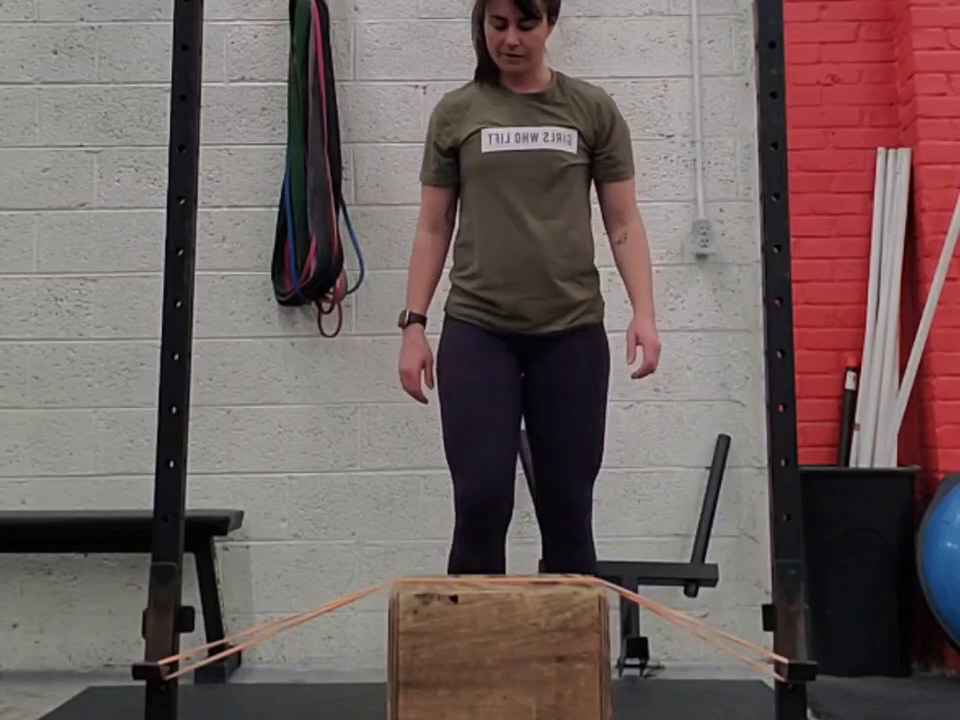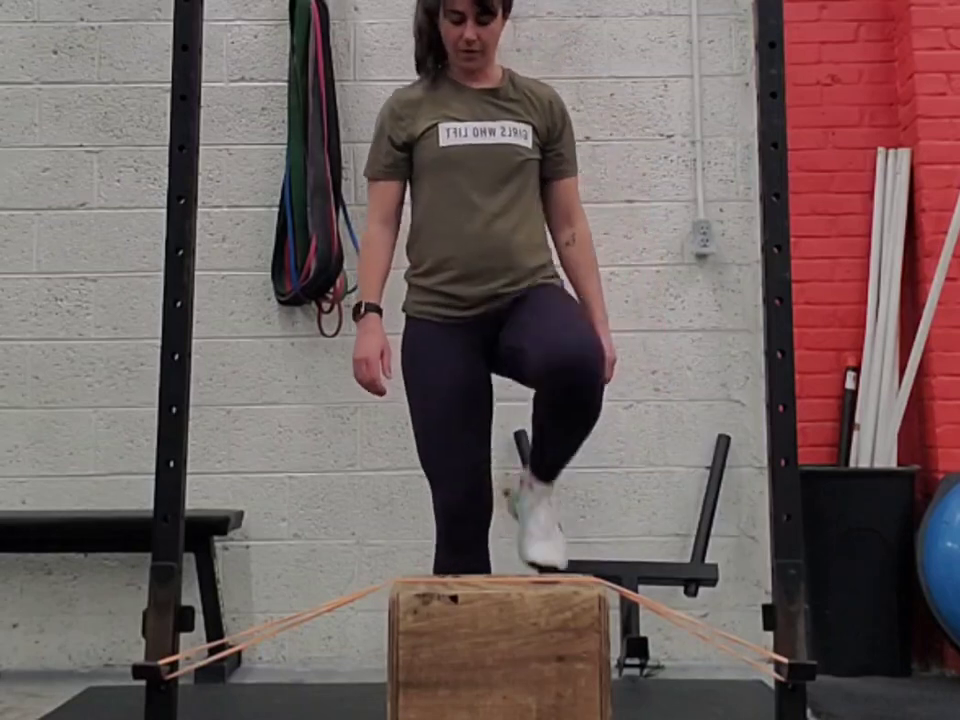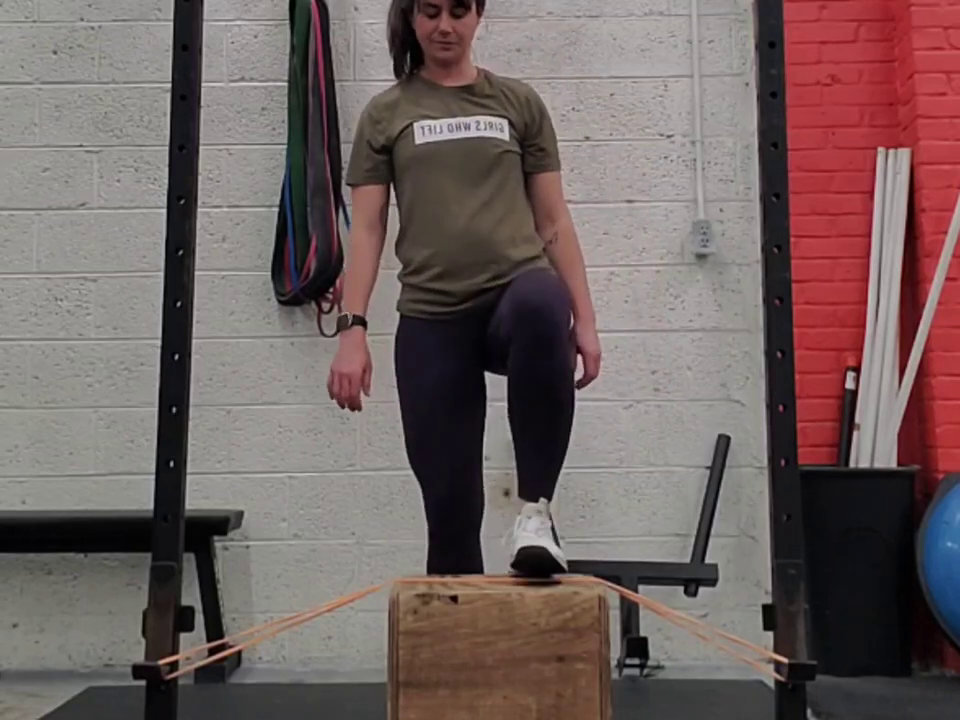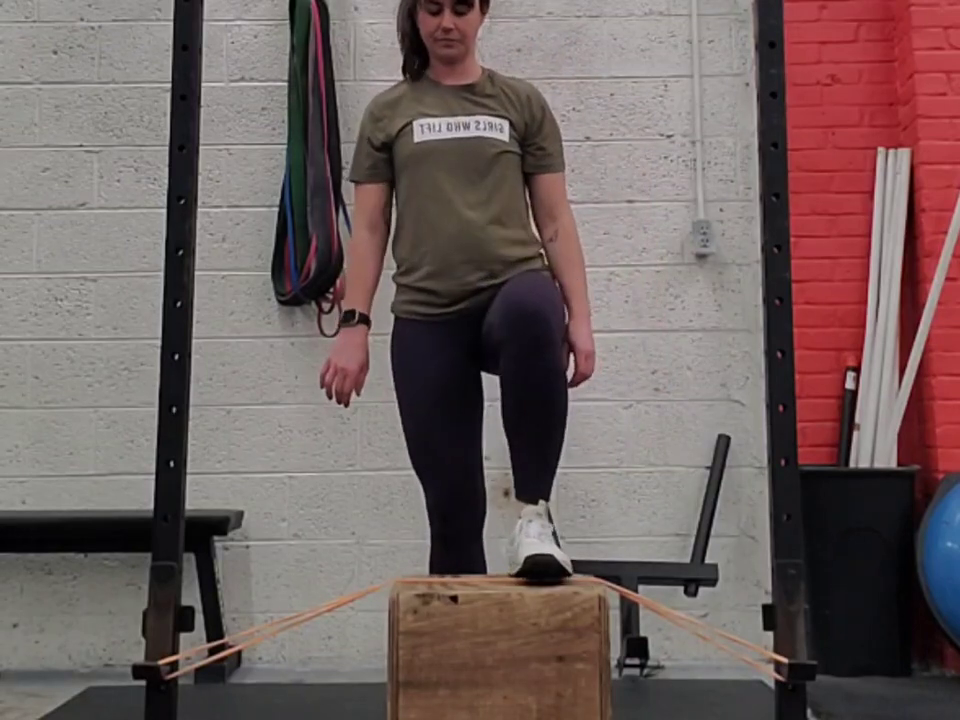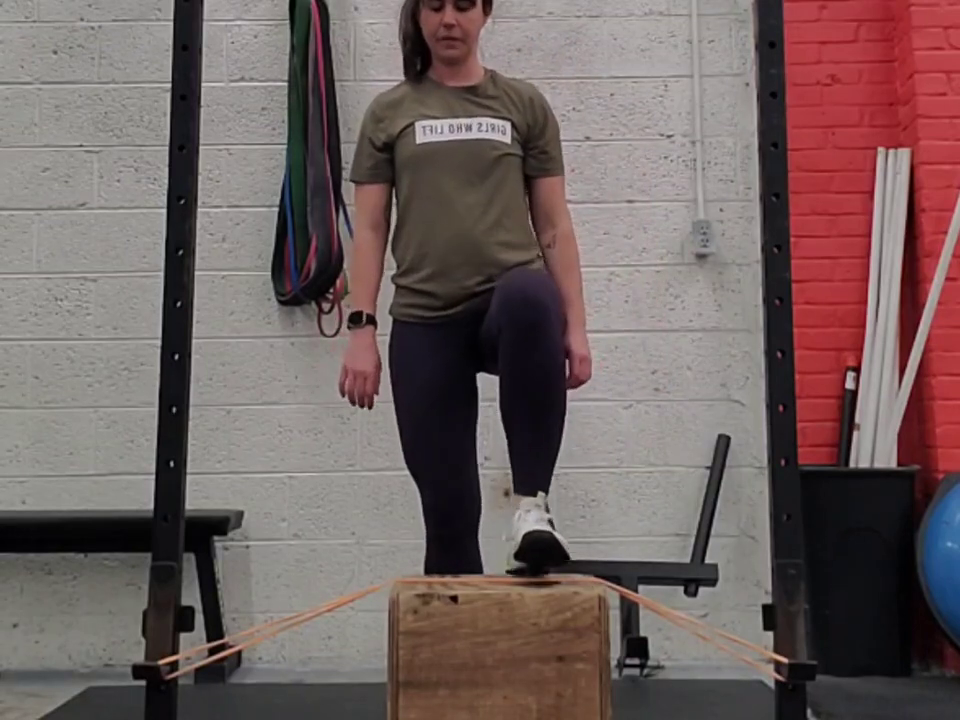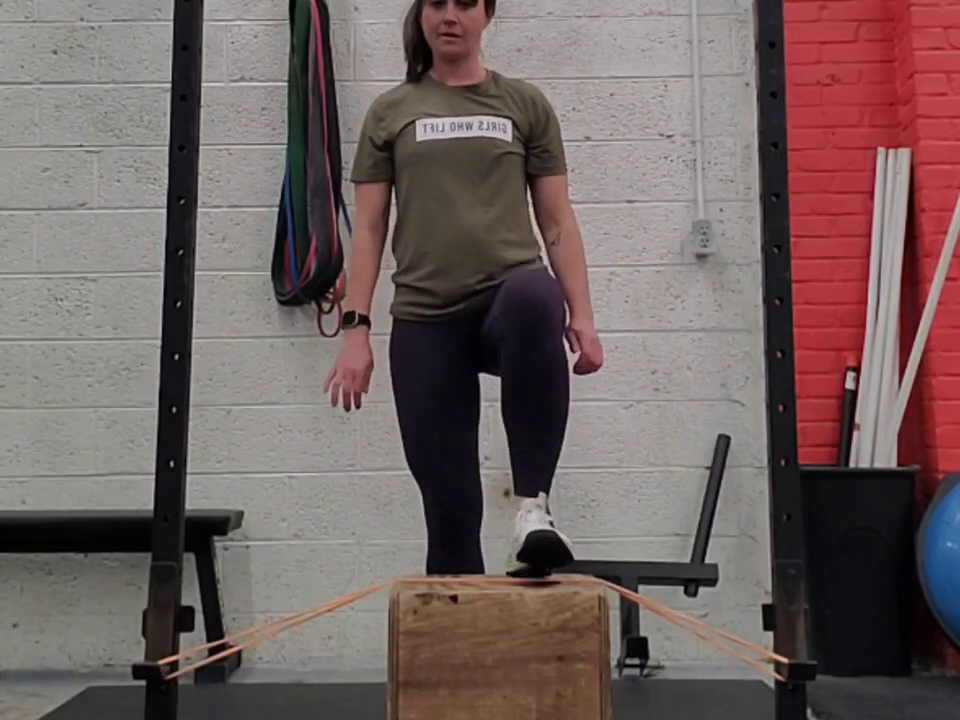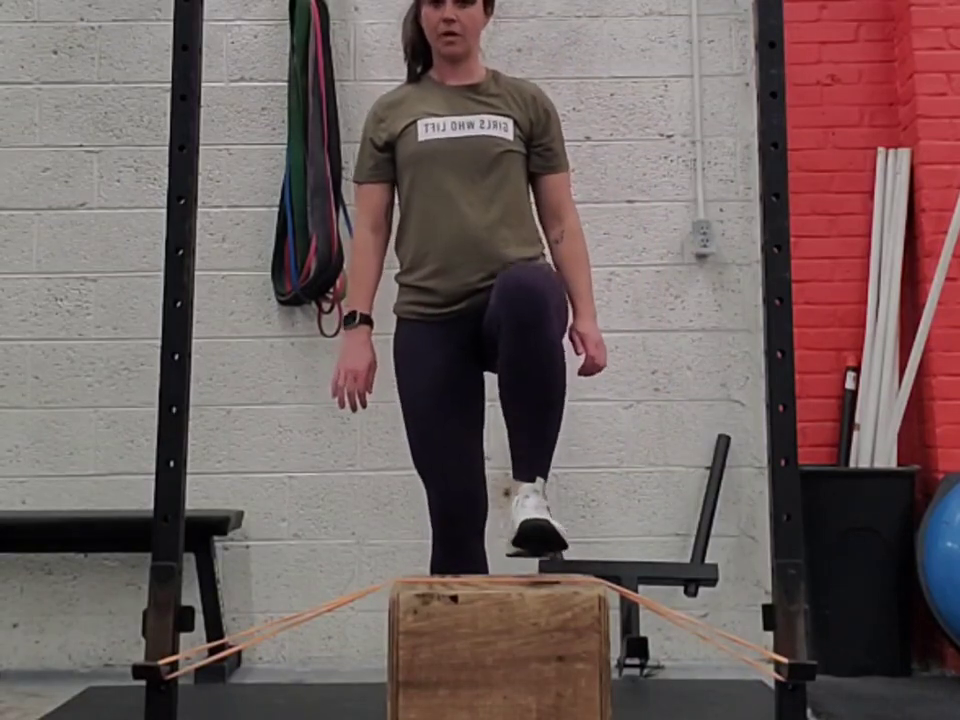
dt=0.4s
person 1, frame 1
left shoulder: (592, 108)
right shoulder: (455, 113)
left elbow: (622, 222)
right elbow: (433, 229)
left wrist: (644, 314)
right wrist: (413, 325)
left hip: (570, 331)
right hip: (476, 330)
left knee: (567, 506)
right knee: (481, 501)
person 1, frame 2
left shoulder: (541, 105)
right shoulder: (406, 108)
left elbow: (568, 223)
right elbow: (381, 223)
left wrist: (597, 319)
right wrist: (369, 316)
left hip: (528, 301)
right hip: (439, 323)
left knee: (572, 360)
right knee: (459, 503)
left ankle: (537, 487)
person 1, frame 3
left shoulder: (519, 102)
right shoulder: (385, 113)
left elbow: (553, 220)
right elbow: (367, 229)
left wrist: (584, 316)
right wrist: (352, 329)
left hip: (512, 299)
right hip: (431, 319)
left knee: (540, 305)
right knee: (450, 503)
left ankle: (534, 507)
person 1, frame 4
left shoulder: (522, 102)
right shoulder: (388, 111)
left elbow: (554, 218)
right elbow: (369, 228)
left wrist: (579, 314)
right wrist: (353, 326)
left hip: (509, 295)
right hip: (426, 319)
left knee: (532, 313)
right knee: (451, 503)
left ankle: (535, 511)
person 1, frame 5
left shoulder: (523, 104)
right shoulder: (389, 112)
left elbow: (553, 224)
right elbow: (370, 229)
left wrist: (575, 324)
right wrist: (361, 330)
left hip: (505, 307)
right hip: (423, 322)
left knee: (529, 297)
right knee: (447, 504)
left ankle: (531, 503)
person 1, frame 6
left shoulder: (525, 103)
right shoulder: (390, 111)
left elbow: (557, 222)
right elbow: (369, 229)
left wrist: (581, 314)
right wrist: (354, 329)
left hip: (505, 306)
right hip: (425, 322)
left knee: (531, 299)
right knee: (450, 503)
left ankle: (532, 504)
person 1, frame 7
left shoulder: (526, 102)
right shoulder: (391, 112)
left elbow: (560, 219)
right elbow: (370, 229)
left wrist: (584, 313)
right wrist: (356, 328)
left hip: (510, 302)
right hip: (428, 319)
left knee: (529, 294)
right knee: (453, 502)
left ankle: (531, 490)
